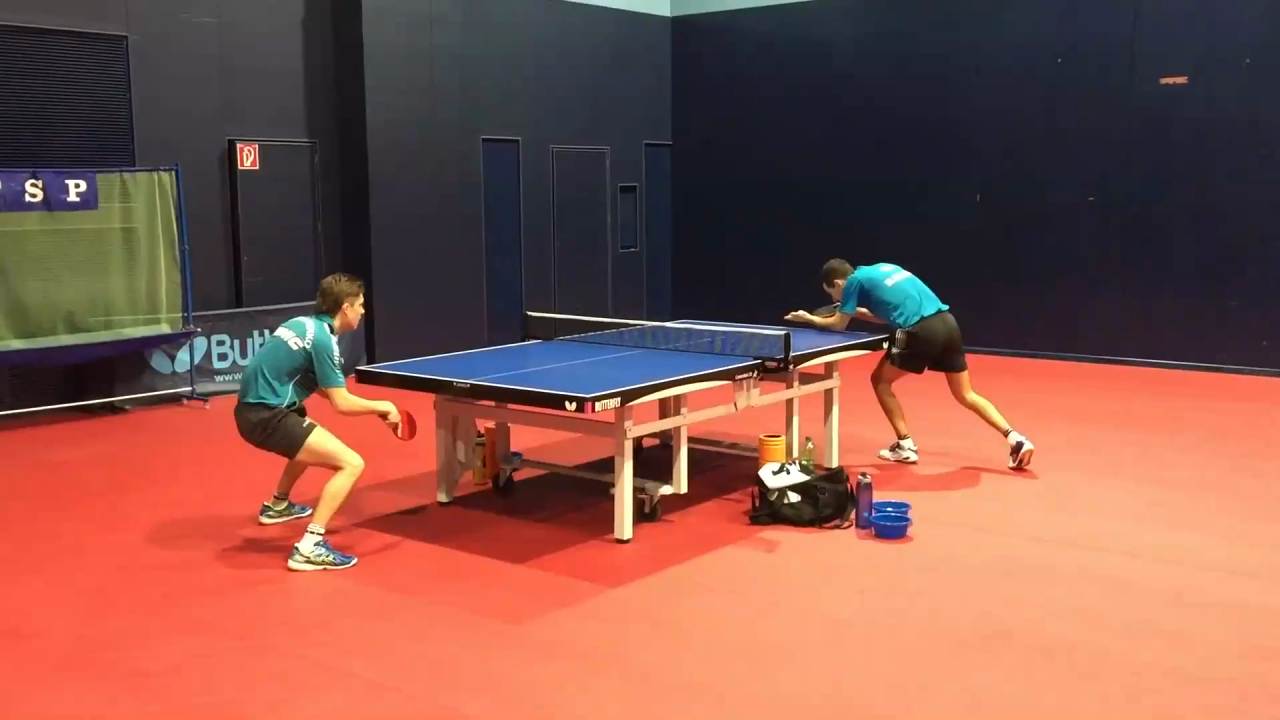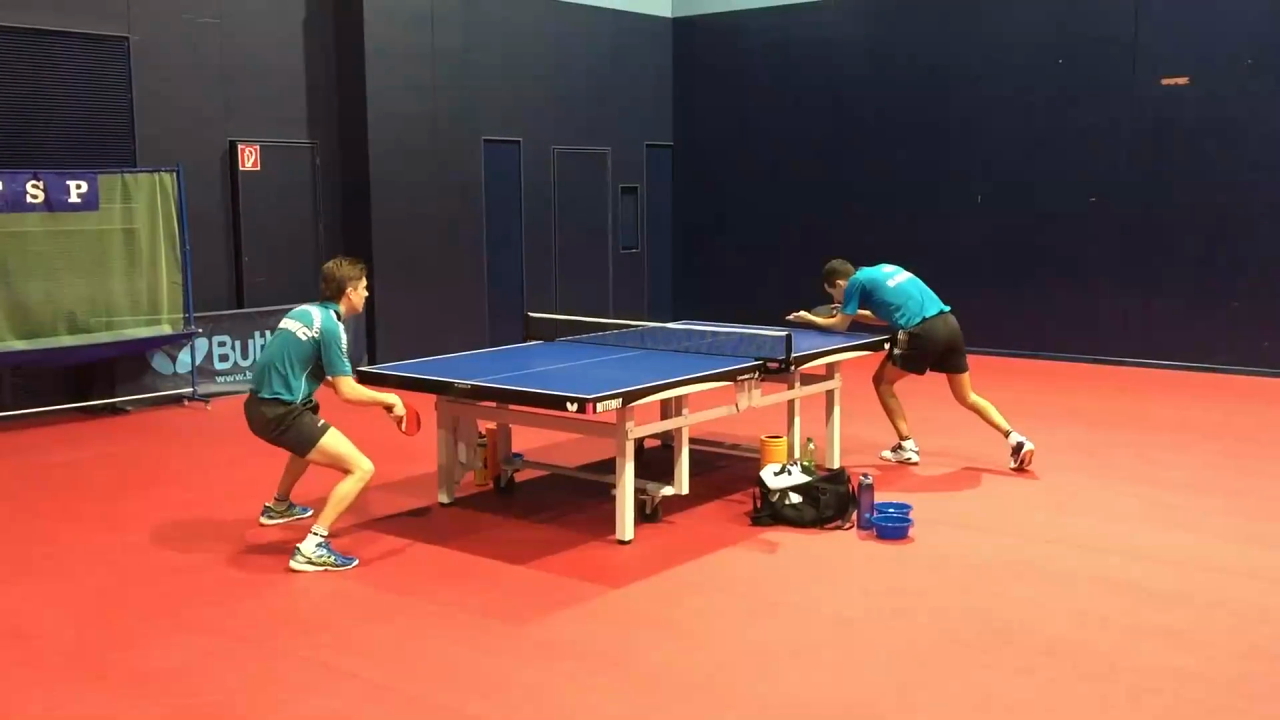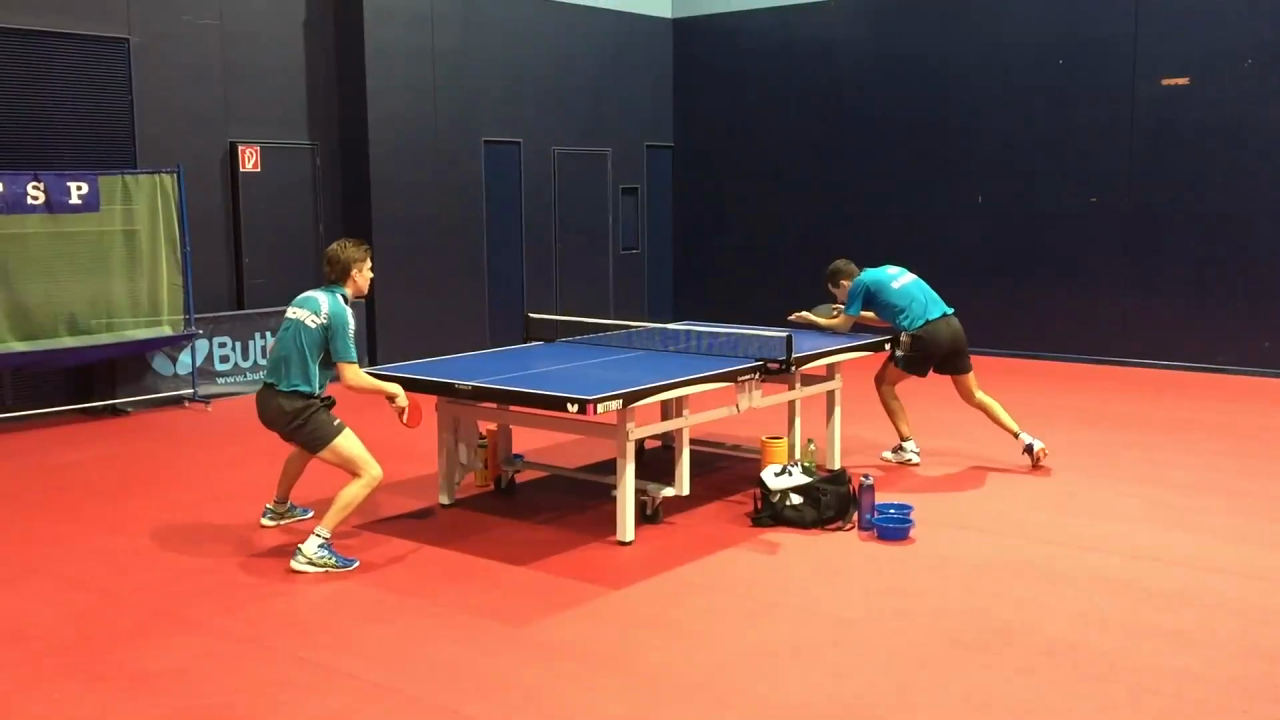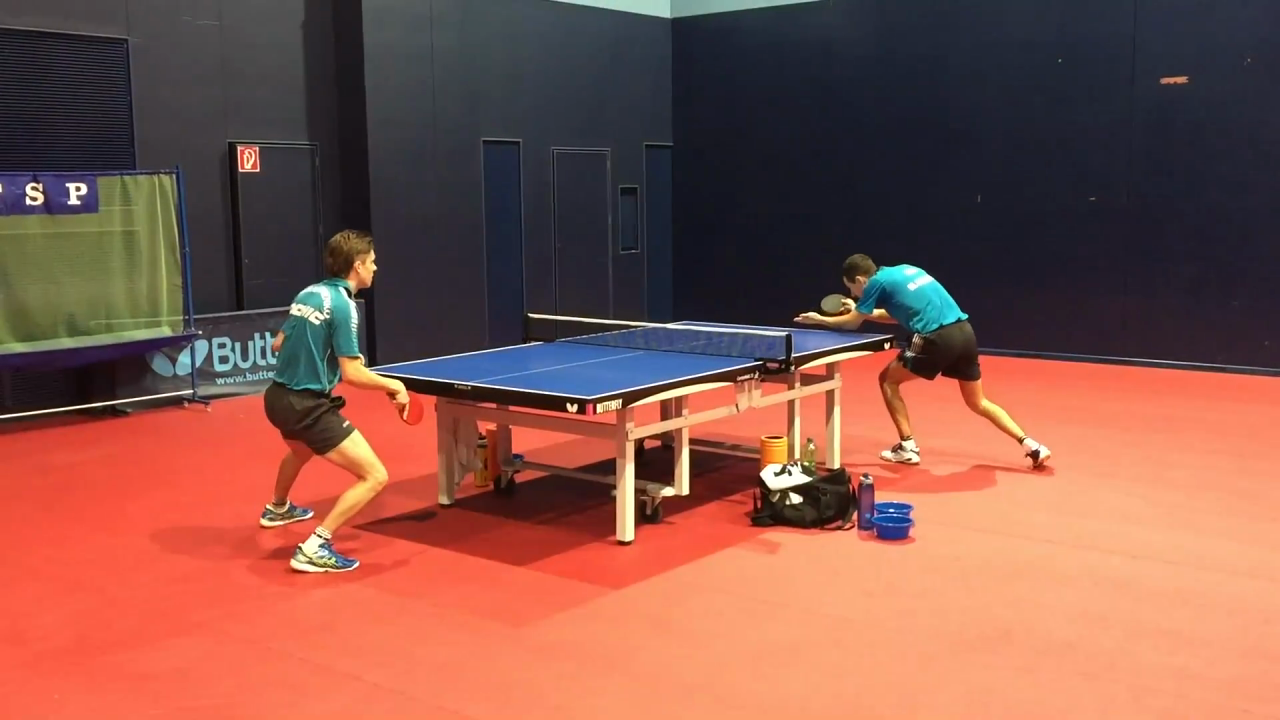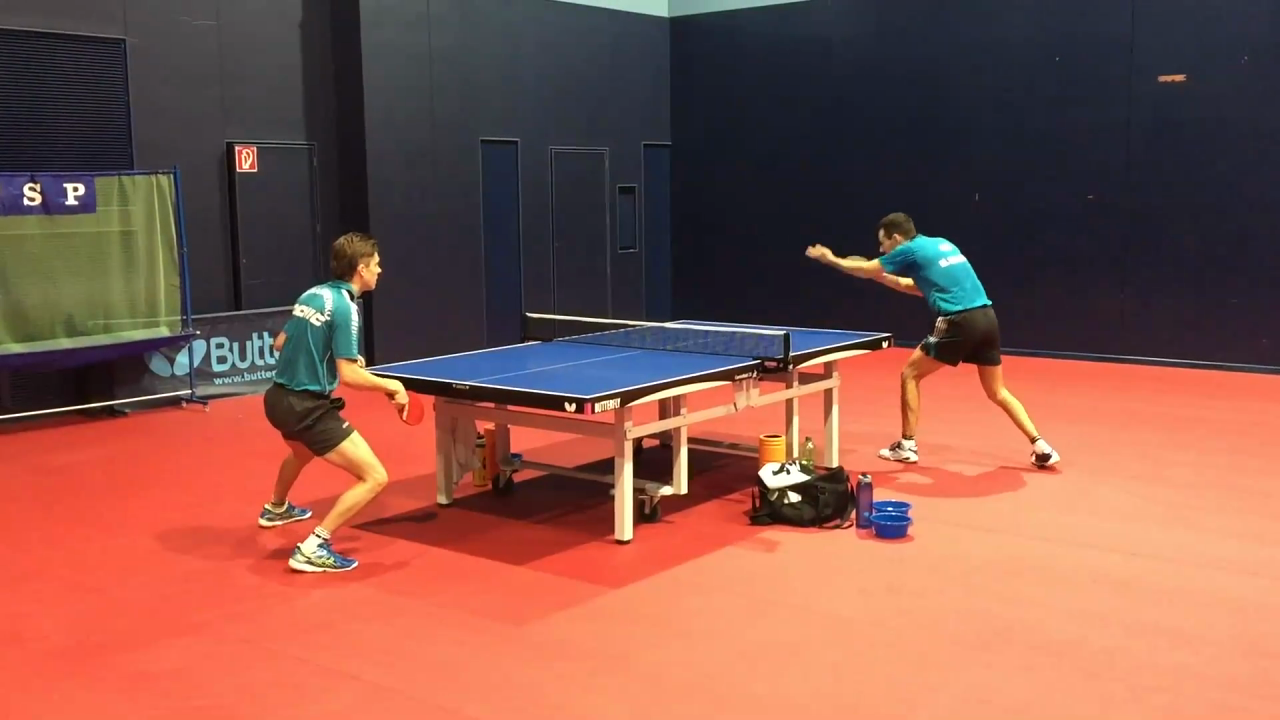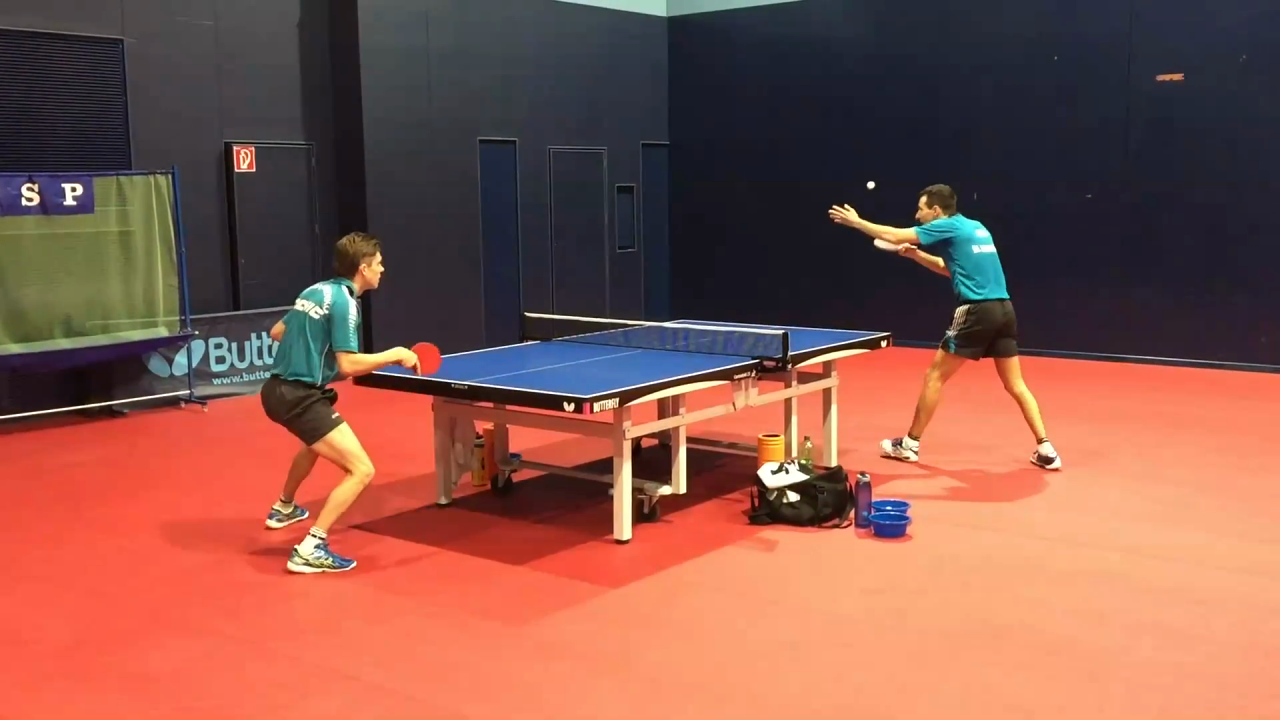
dt=0.3s
person 1, frame 1
left shoulder: (301, 323)
right shoulder: (323, 339)
right elbow: (341, 403)
left wrist: (321, 387)
right wrist: (383, 407)
left hip: (252, 410)
right hip: (266, 418)
left knee: (310, 440)
right knee: (351, 464)
left ankle: (277, 505)
right ankle: (310, 547)
person 1, frame 2
left shoulder: (303, 312)
right shoulder: (330, 326)
right elbow: (348, 392)
left wrist: (327, 377)
right wrist: (389, 399)
left hip: (260, 405)
right hip: (280, 413)
left knee: (313, 439)
right knee: (361, 469)
left ankle: (278, 506)
right ankle: (312, 547)
person 1, frame 3
left shoulder: (304, 298)
right shoulder: (338, 311)
right elbow: (351, 379)
right wrist: (392, 389)
left hip: (270, 398)
right hip: (297, 406)
left knee: (306, 447)
right knee: (369, 473)
left ankle: (278, 508)
right ankle: (314, 548)
person 1, frame 4
left shoulder: (307, 293)
right shoulder: (342, 305)
left elbow: (279, 344)
right elbow: (352, 374)
right wrist: (394, 385)
left hip: (278, 397)
right hip: (308, 405)
left knee: (301, 450)
right knee: (375, 477)
left ankle: (277, 509)
right ankle: (314, 547)
person 1, frame 5
left shoulder: (312, 294)
right shoulder: (345, 308)
left elbow: (280, 343)
right elbow: (349, 375)
right wrist: (393, 387)
left hip: (278, 398)
right hip: (308, 407)
left knee: (303, 451)
right knee: (374, 477)
left ankle: (276, 508)
right ankle: (313, 547)
person 1, frame 6
left shoulder: (314, 290)
right shoulder: (343, 302)
left elbow: (277, 333)
right elbow: (349, 365)
right wrist: (396, 354)
left hip: (276, 390)
right hip: (300, 397)
left knee: (315, 443)
right knee: (361, 470)
left ankle: (283, 508)
right ankle: (311, 548)
person 2, frame 1
left shoulder: (855, 280)
right shoulder: (882, 269)
left elbow: (838, 324)
left wrist: (809, 318)
right wrist: (854, 310)
left hip: (921, 331)
right hip: (947, 323)
left knee: (881, 381)
right knee: (966, 395)
left ankle: (905, 446)
right ankle: (1015, 439)
person 2, frame 2
left shoulder: (857, 281)
right shoulder: (885, 270)
left elbow: (839, 325)
left wrist: (810, 319)
right wrist: (853, 311)
left hip: (922, 333)
right hip: (948, 324)
left knee: (882, 382)
right knee: (967, 396)
left ankle: (906, 447)
right ankle: (1016, 439)
person 2, frame 3
left shoulder: (861, 283)
right shoulder: (888, 271)
left elbow: (842, 326)
left wrist: (813, 319)
right wrist: (854, 313)
left hip: (926, 335)
right hip: (952, 326)
left knee: (884, 382)
right knee: (974, 396)
left ankle: (907, 447)
right ankle: (1026, 440)
person 2, frame 4
left shoulder: (878, 282)
right shoulder: (905, 271)
left elbow: (851, 323)
left wrist: (820, 319)
right wrist: (859, 309)
left hip: (937, 339)
right hip: (964, 332)
left knee: (888, 380)
right knee: (978, 403)
left ankle: (907, 447)
right ankle: (1030, 445)
person 2, frame 5
left shoulder: (912, 249)
right shoulder: (940, 244)
left elbow: (865, 270)
left wrist: (831, 259)
right wrist: (883, 276)
left hip: (958, 321)
right hip: (986, 318)
left knee: (910, 375)
right knee: (998, 392)
left ankle: (906, 446)
right ankle: (1040, 447)
person 2, frame 6
left shoulder: (948, 226)
right shoulder: (975, 227)
left elbow: (896, 236)
left wrist: (857, 222)
right wrist: (917, 254)
left hip: (976, 311)
right hip: (1004, 310)
left knee: (935, 376)
right knee: (1015, 385)
left ankle: (910, 444)
right ankle: (1045, 450)
